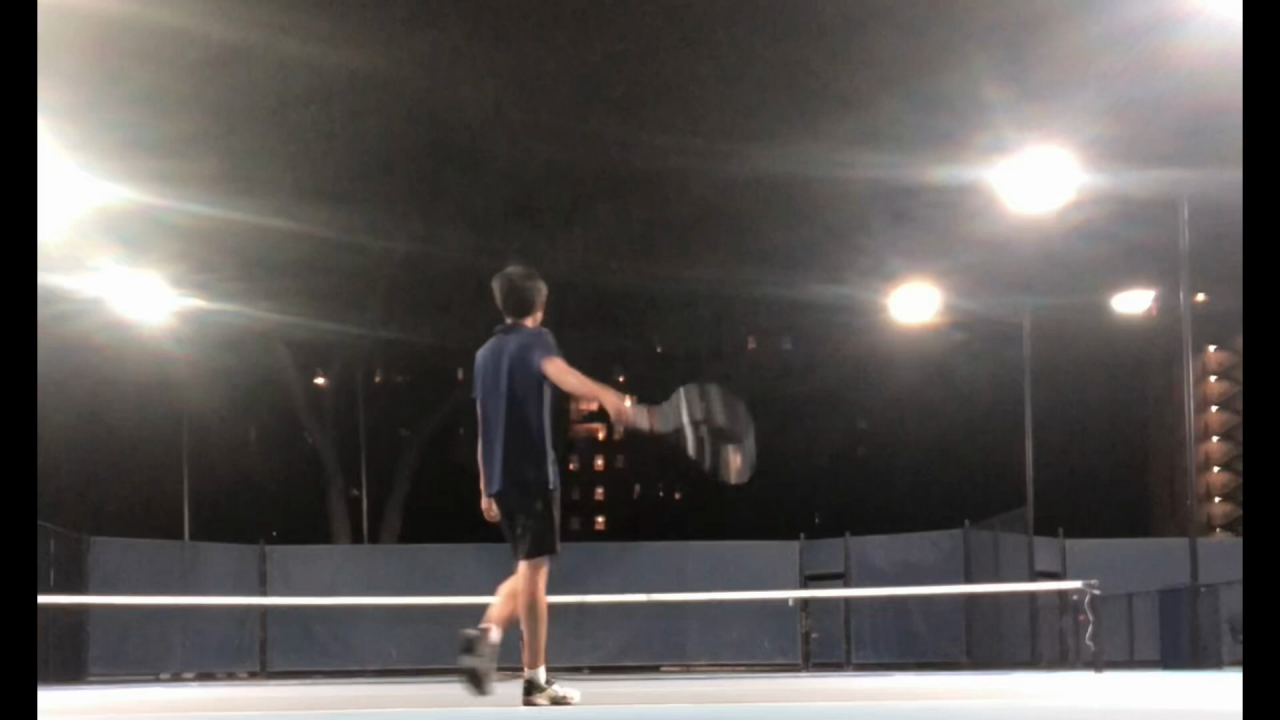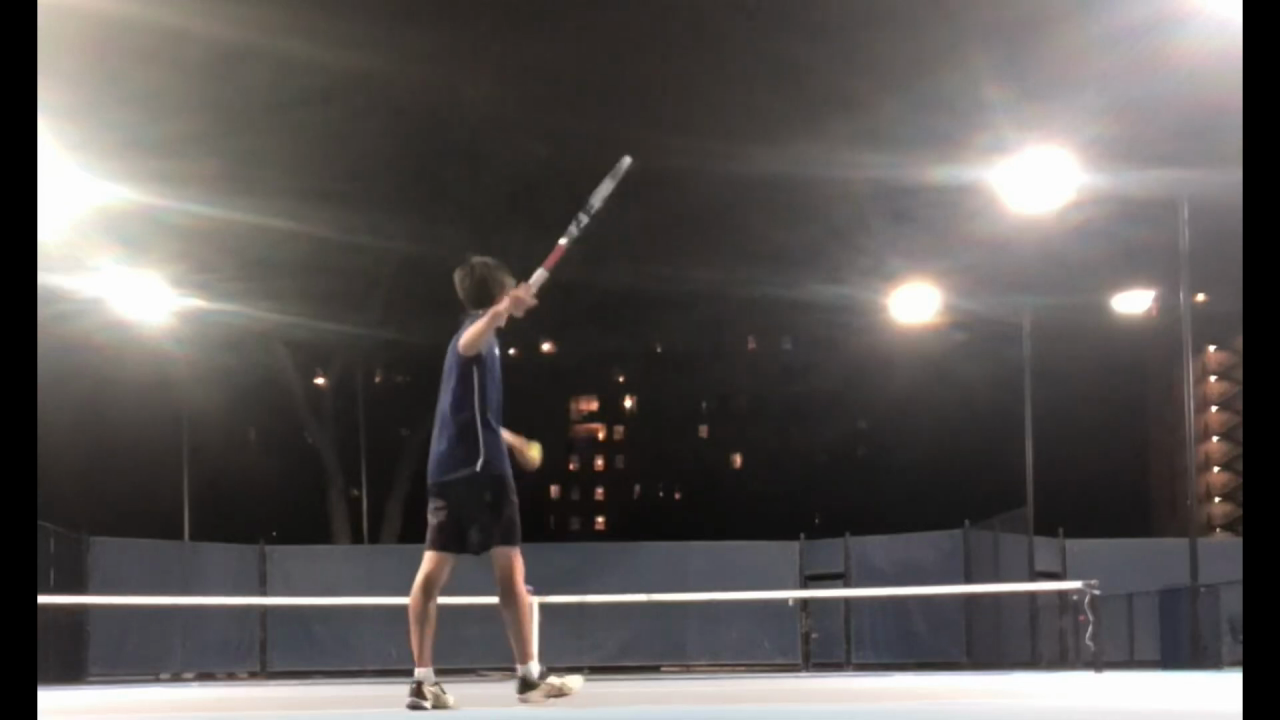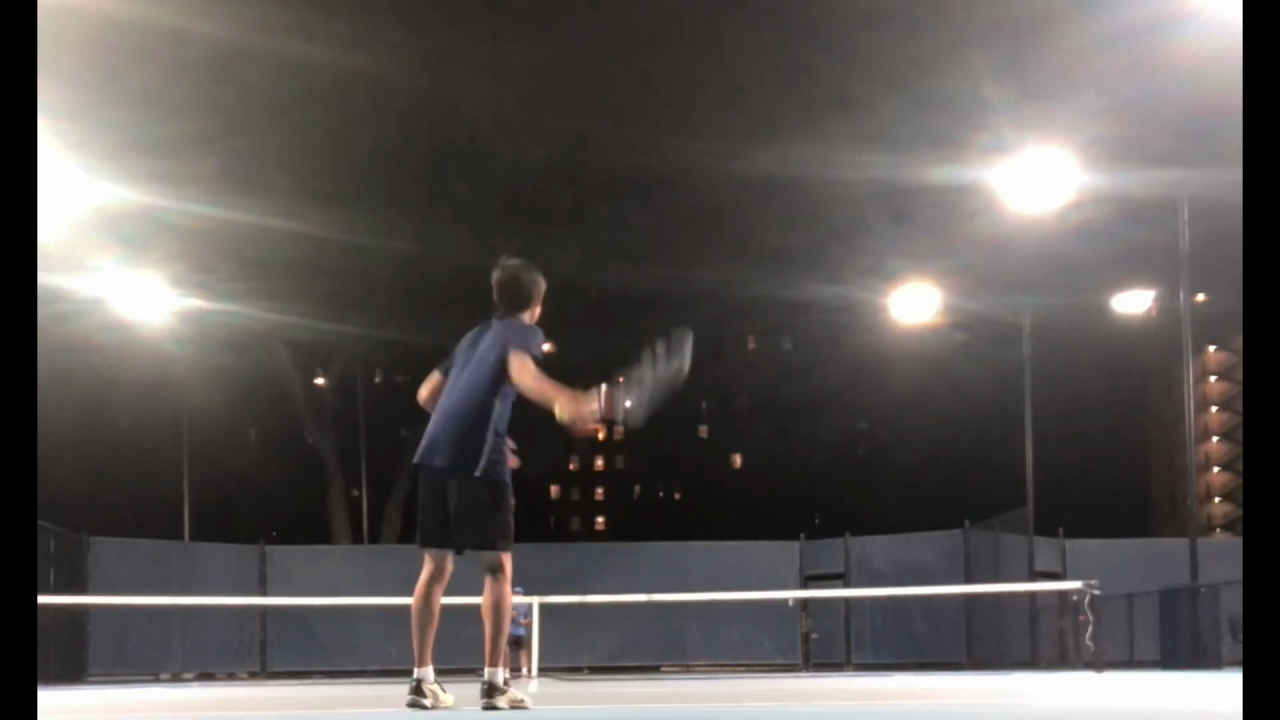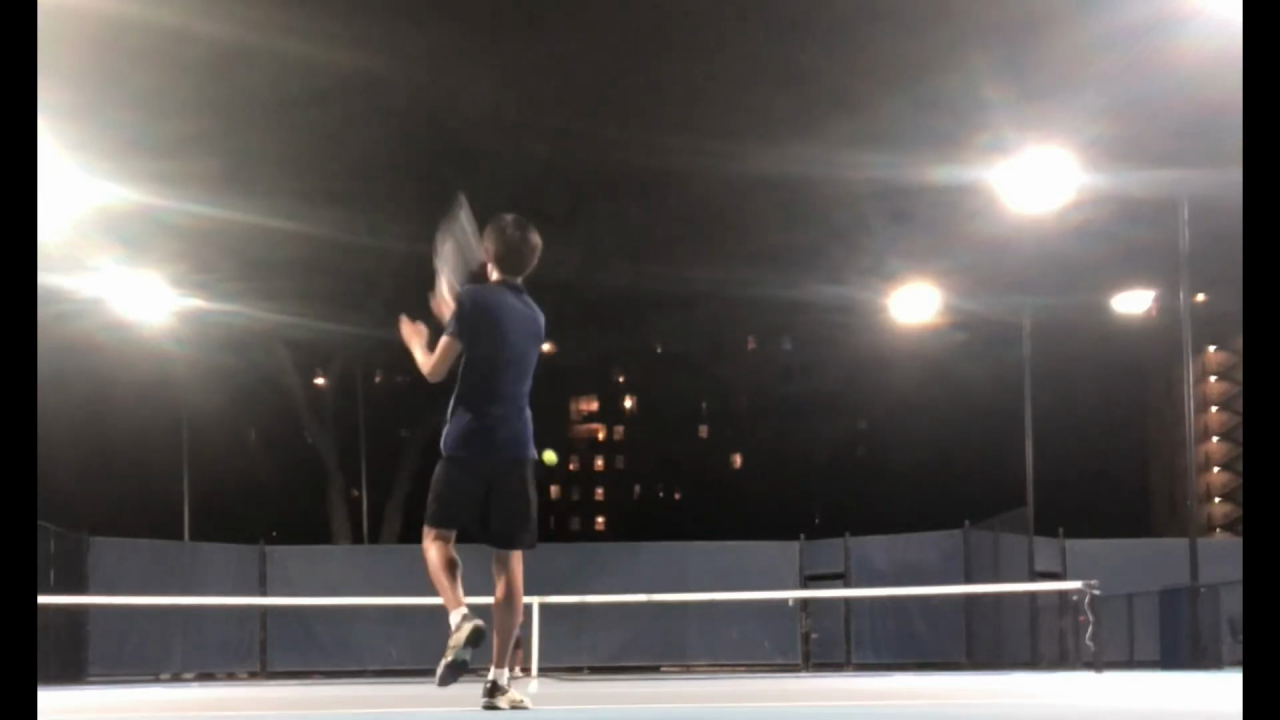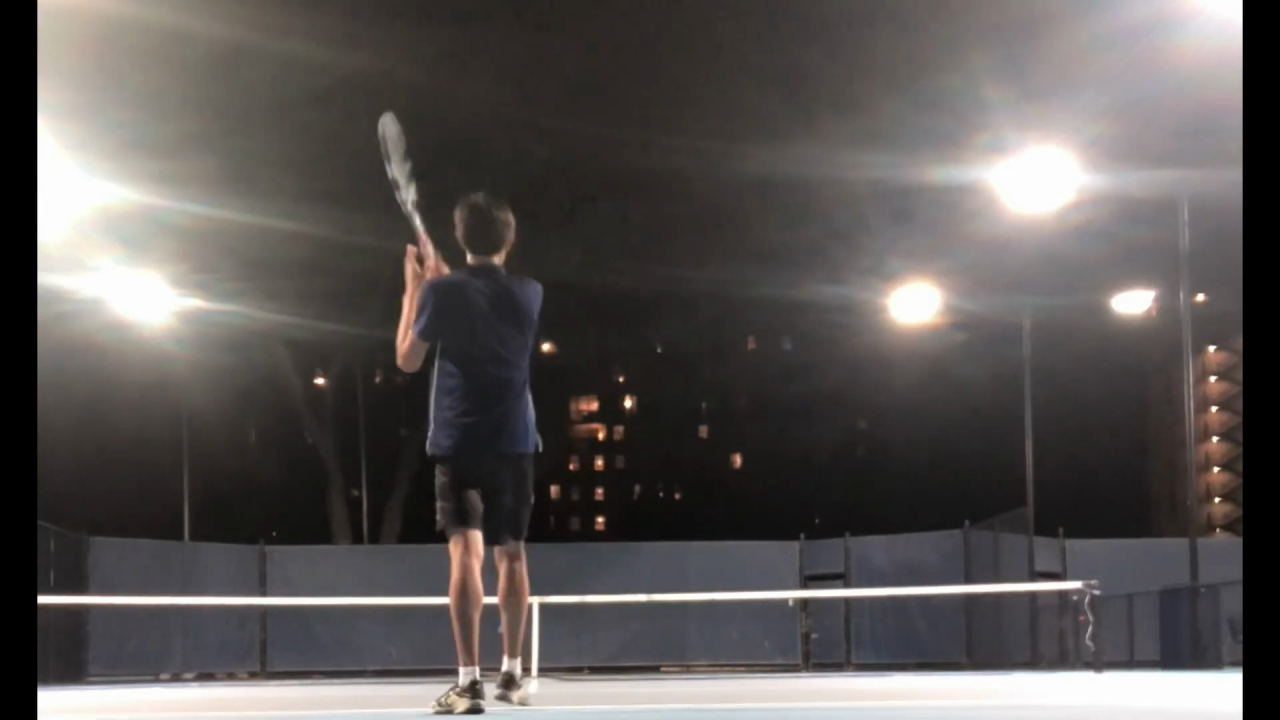
dt=0.4s
person 1, frame 1
left shoulder: (484, 354)
right shoulder: (534, 338)
right elbow: (558, 372)
left wrist: (486, 488)
right wrist: (609, 396)
left hip: (501, 479)
right hip: (534, 473)
left knee: (526, 573)
right knee: (535, 573)
left ankle: (487, 635)
right ankle: (536, 681)
person 1, frame 2
left shoulder: (471, 336)
right shoulder: (472, 331)
right elbow: (470, 342)
left wrist: (511, 441)
right wrist: (504, 309)
left hip: (445, 467)
right hip: (479, 464)
left knee: (433, 569)
right knee: (509, 566)
left ankle: (423, 681)
right ankle: (531, 675)
person 1, frame 3
left shoulder: (474, 336)
right shoulder: (524, 332)
left elbow: (426, 395)
right elbow: (519, 372)
right wrist: (563, 400)
left hip: (434, 454)
right hip: (477, 460)
left knee: (435, 567)
right knee: (497, 567)
left ankle: (422, 679)
right ankle: (494, 683)
person 1, frame 4
left shoulder: (475, 300)
right shoulder: (534, 315)
left elbow: (436, 370)
left wrist: (415, 341)
left hip: (468, 443)
right hip: (516, 449)
left knee: (437, 536)
right knee: (510, 564)
left ankle: (461, 621)
right ankle: (499, 682)
person 1, frame 5
left shoulder: (441, 291)
right shoulder: (530, 294)
left elbow: (406, 360)
left wrist: (415, 293)
left hip: (456, 437)
right hip: (513, 439)
left knee: (466, 552)
right knee: (512, 553)
left ankle: (468, 682)
right ankle: (510, 671)
